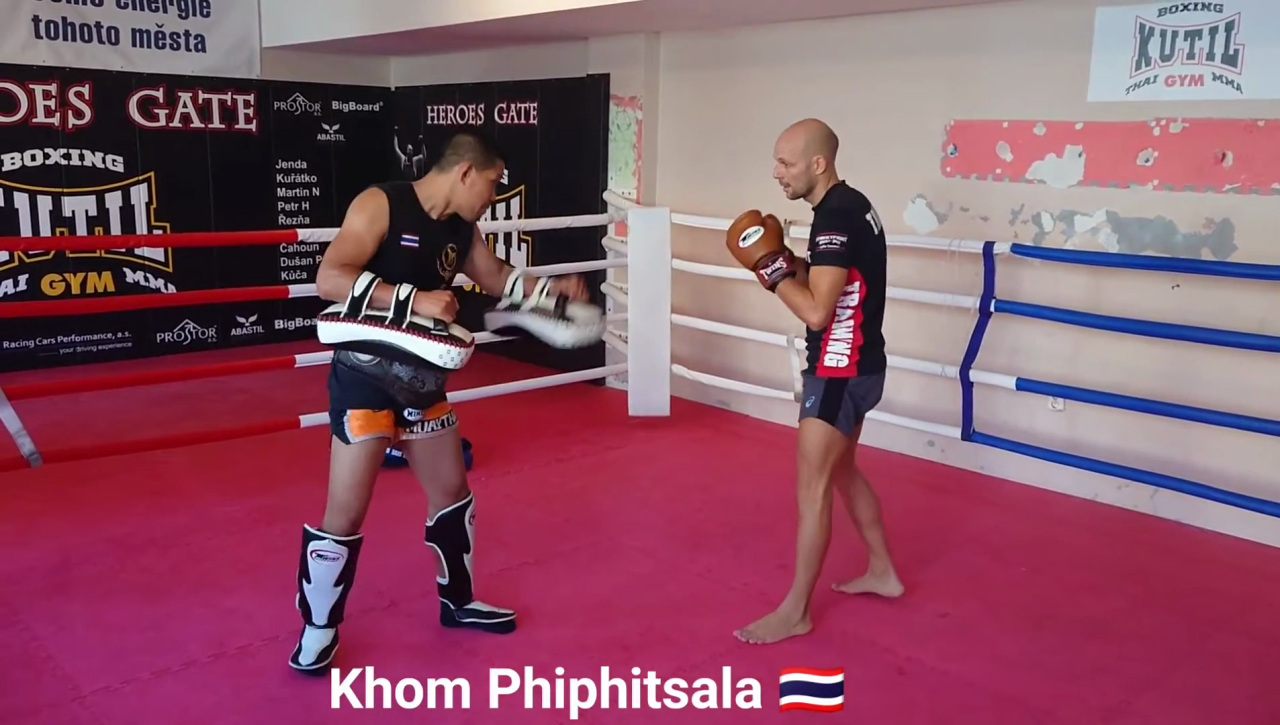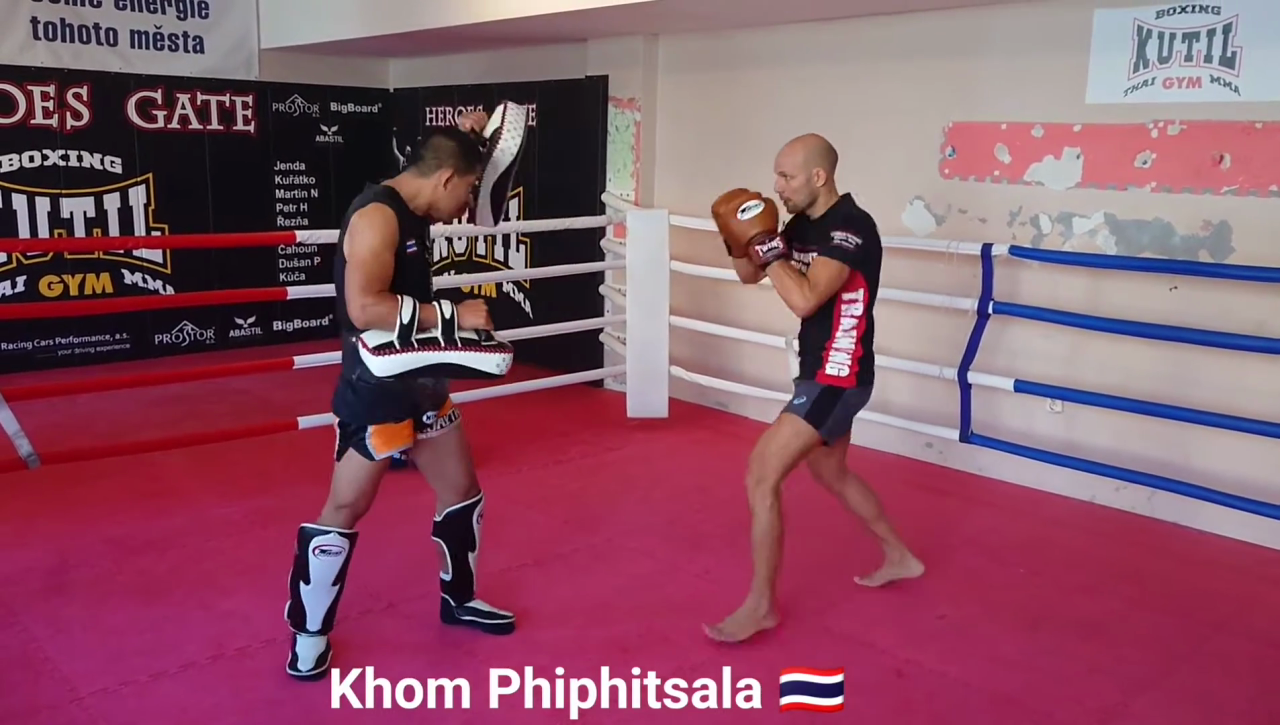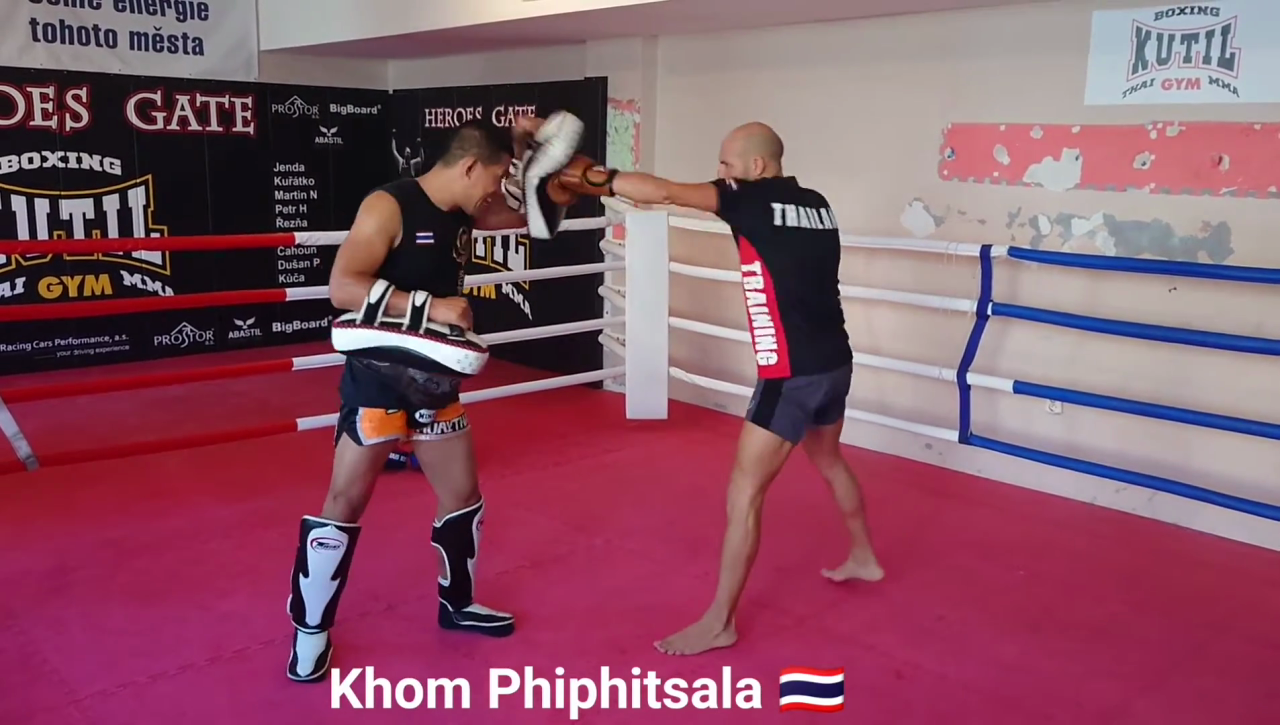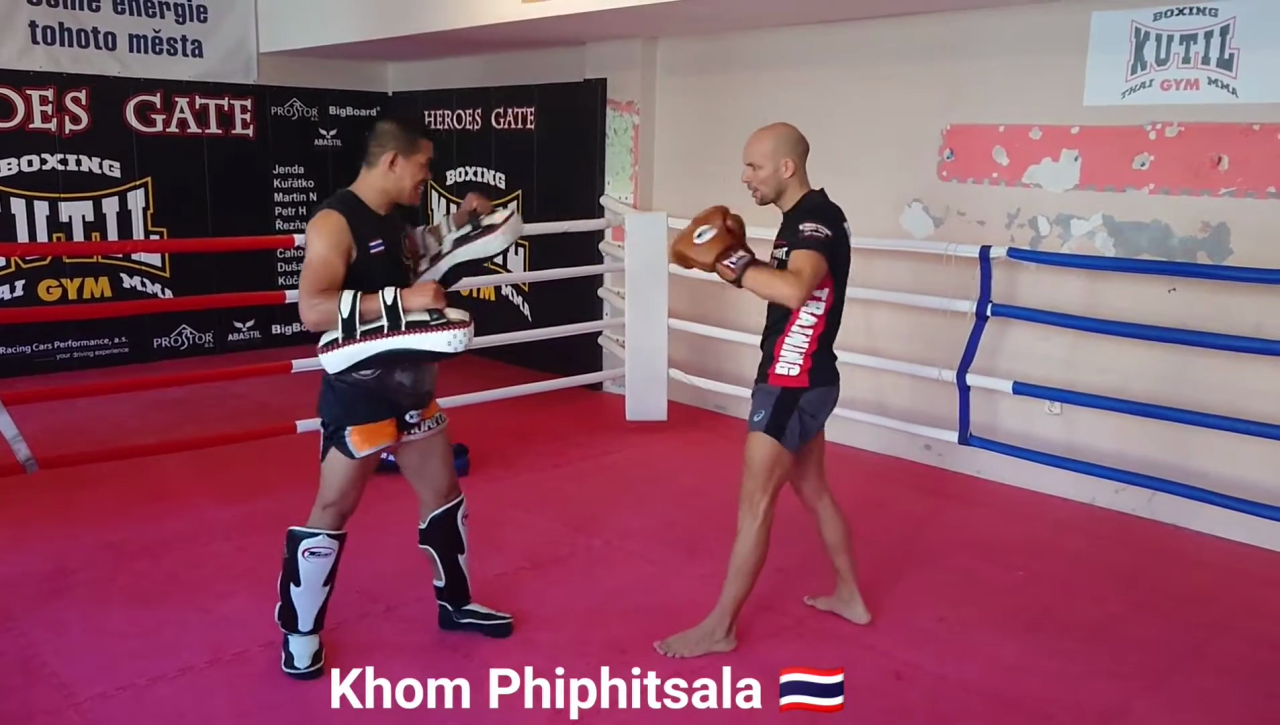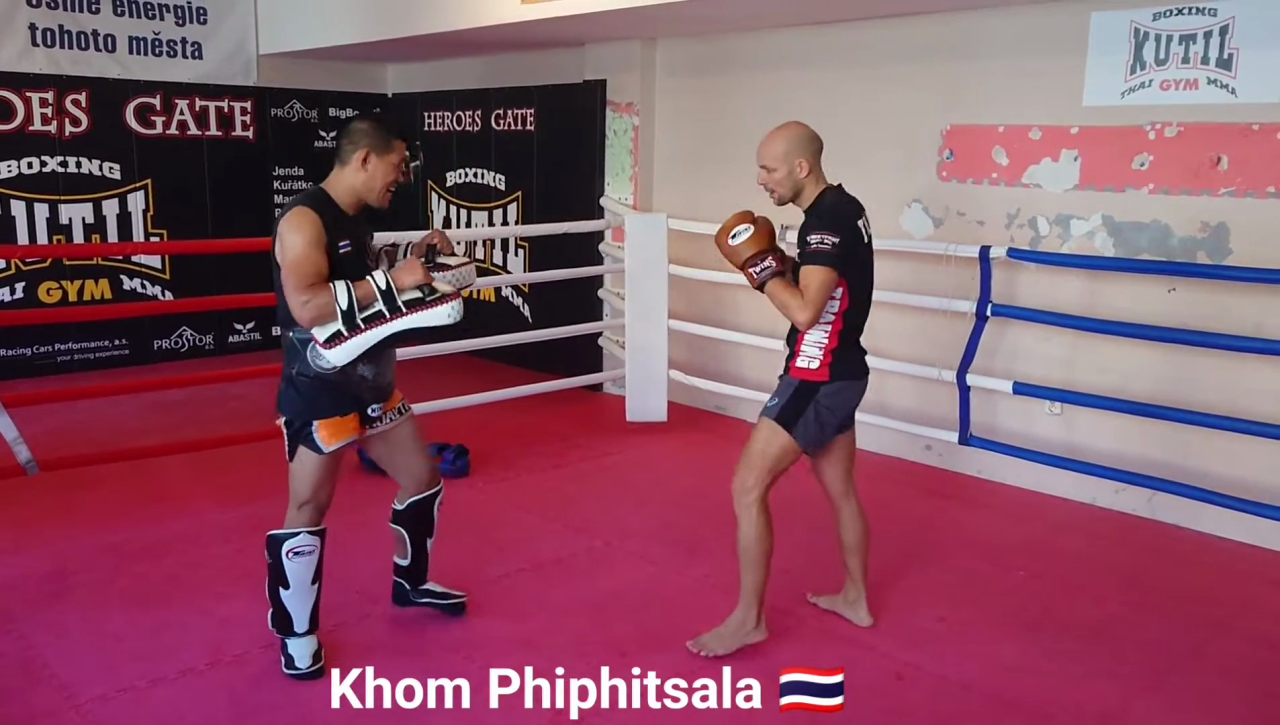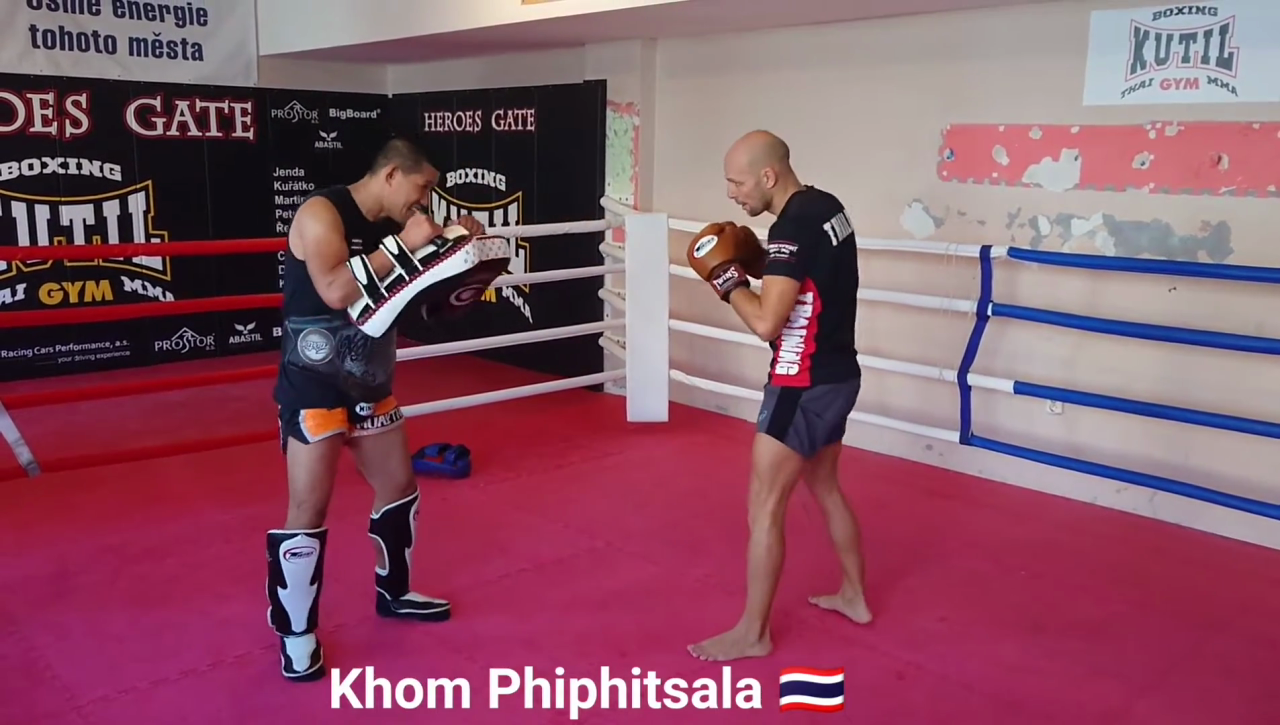
dt=0.3s
person 1, frame 1
left shoulder: (460, 226)
right shoulder: (379, 204)
left elbow: (495, 277)
right elbow: (331, 278)
left wrist: (546, 288)
right wrist: (412, 300)
left hip: (423, 385)
right hip: (365, 384)
left knee: (452, 495)
right knee: (345, 515)
left ankle: (458, 601)
right ankle: (319, 627)
person 1, frame 2
left shoulder: (413, 208)
right shoulder: (376, 216)
left elbow: (471, 197)
right elbow: (364, 307)
left wrist: (466, 141)
right wrist: (452, 314)
left hip: (423, 387)
right hip: (376, 393)
left knee: (463, 493)
right knee: (343, 513)
left ankle: (458, 599)
right ankle: (310, 631)
person 1, frame 3
left shoulder: (457, 212)
right shoulder: (389, 207)
right elbow: (345, 287)
left wrist: (517, 148)
right wrist: (427, 305)
left hip: (435, 388)
right hip: (376, 387)
left knee: (464, 497)
right knee: (344, 506)
left ankle: (457, 604)
right ankle: (310, 628)
person 1, frame 4
left shoulder: (391, 217)
right shoulder: (334, 222)
left elbow: (417, 251)
right elbow: (315, 311)
left wrist: (459, 218)
right wrist: (401, 299)
left hip: (410, 388)
right hip: (357, 395)
left knee: (445, 495)
right knee: (331, 514)
left ankle: (456, 603)
right ankle: (300, 630)
person 1, frame 5
left shoulder: (354, 218)
right shoulder: (303, 220)
right elbow: (309, 309)
left wrist: (416, 254)
right wrist: (392, 279)
left hip: (373, 385)
right hip: (319, 393)
left knee: (422, 480)
right knee: (308, 511)
left ankle: (411, 581)
right ankle: (297, 632)
person 1, frame 6
left shoulder: (384, 228)
right shoulder: (321, 212)
right elbow: (337, 289)
right wrist: (403, 246)
left hip: (371, 386)
right hip: (314, 388)
left knee: (399, 489)
right knee: (308, 512)
left ankle: (393, 593)
right ankle: (296, 632)
person 2, frame 1
left shoulder: (837, 219)
right shoulder: (847, 205)
left elbow: (816, 312)
left wrist: (767, 266)
right wrist: (782, 257)
left hip: (841, 371)
right hip: (856, 365)
left knee: (812, 489)
right knee: (842, 471)
left ankle: (796, 611)
right ankle: (882, 570)
person 2, frame 2
left shoulder: (850, 227)
right shoulder: (805, 222)
left elbow: (803, 299)
right elbow: (750, 274)
left wrist: (764, 241)
right wrist: (739, 239)
left hip: (836, 378)
right hip: (826, 373)
left knee: (760, 476)
right knee: (830, 471)
left ankle: (759, 604)
right ankle: (898, 558)
person 2, frame 3
left shoulder: (752, 197)
right shoulder: (815, 205)
left elbow: (667, 191)
left wrist: (596, 177)
left hip: (789, 374)
right hip: (834, 363)
left knee: (744, 493)
right knee: (827, 459)
left ankle: (719, 622)
right ankle: (862, 558)
person 2, frame 4
left shoulder: (814, 220)
right shoulder: (808, 217)
left elbow: (792, 290)
left wrist: (727, 261)
right wrist: (742, 253)
left hip: (795, 382)
right hip: (812, 379)
left knee: (755, 505)
right knee: (813, 491)
left ankle: (719, 627)
right ankle: (850, 597)
person 2, frame 5
left shoulder: (828, 221)
right shoulder: (842, 208)
left elbow: (804, 312)
left wrist: (759, 267)
right wrist: (778, 261)
left hip: (816, 379)
right hip: (842, 373)
left knee: (747, 489)
right knee: (840, 490)
left ankle: (748, 620)
right ankle: (855, 597)
person 2, frame 6
left shoulder: (793, 227)
right shoulder: (827, 207)
left elbow: (766, 322)
left wrist: (725, 278)
right wrist: (757, 266)
left hip: (803, 385)
right hip: (838, 377)
left knee: (763, 507)
right knee: (825, 489)
left ankle: (752, 632)
right ankle: (854, 596)
